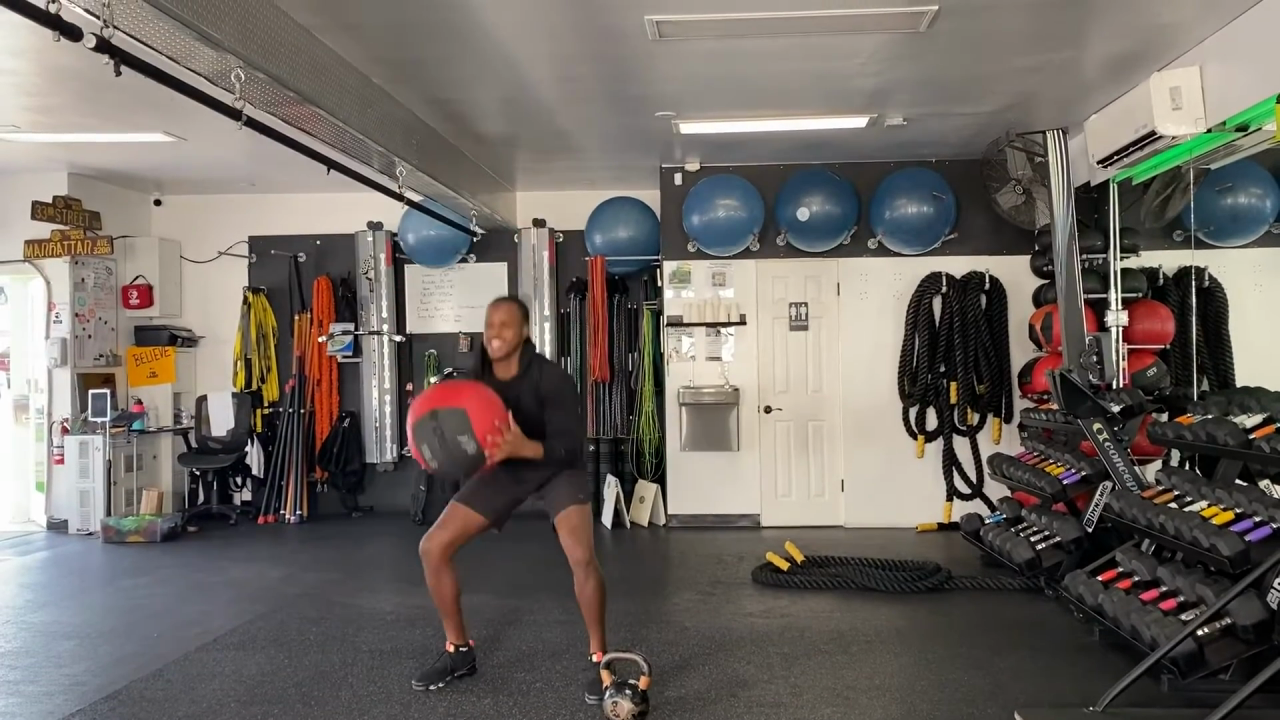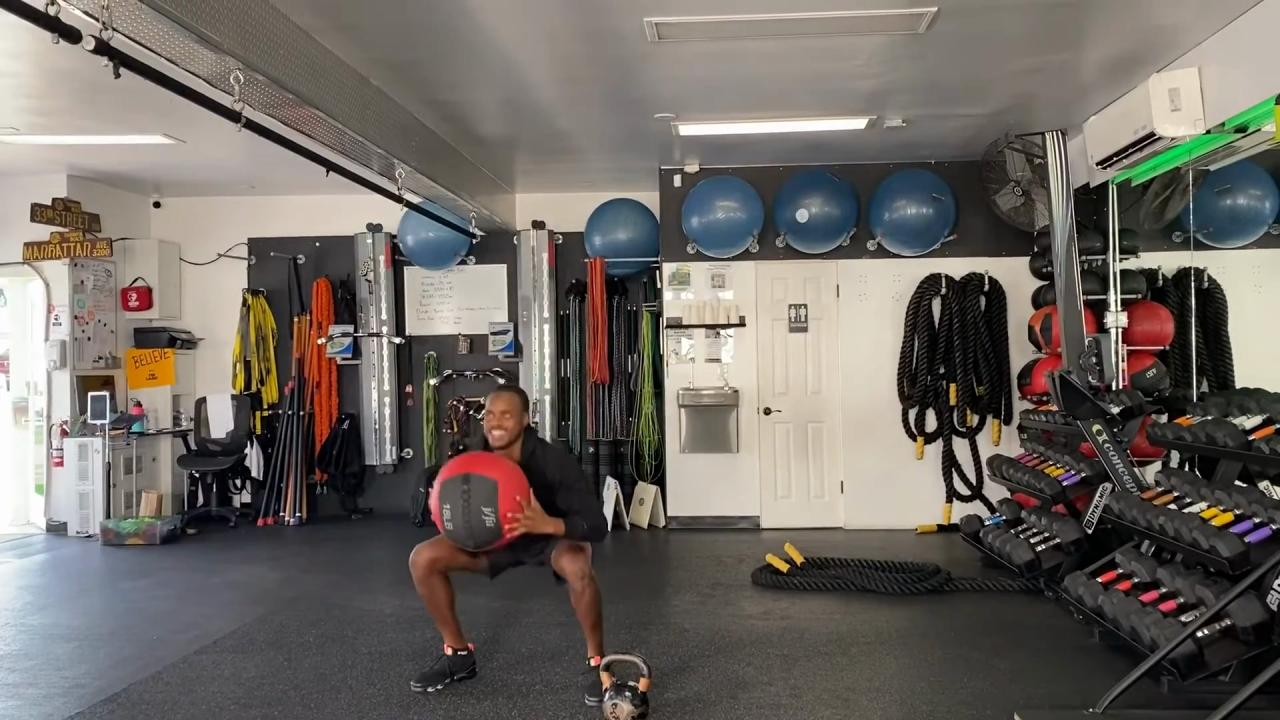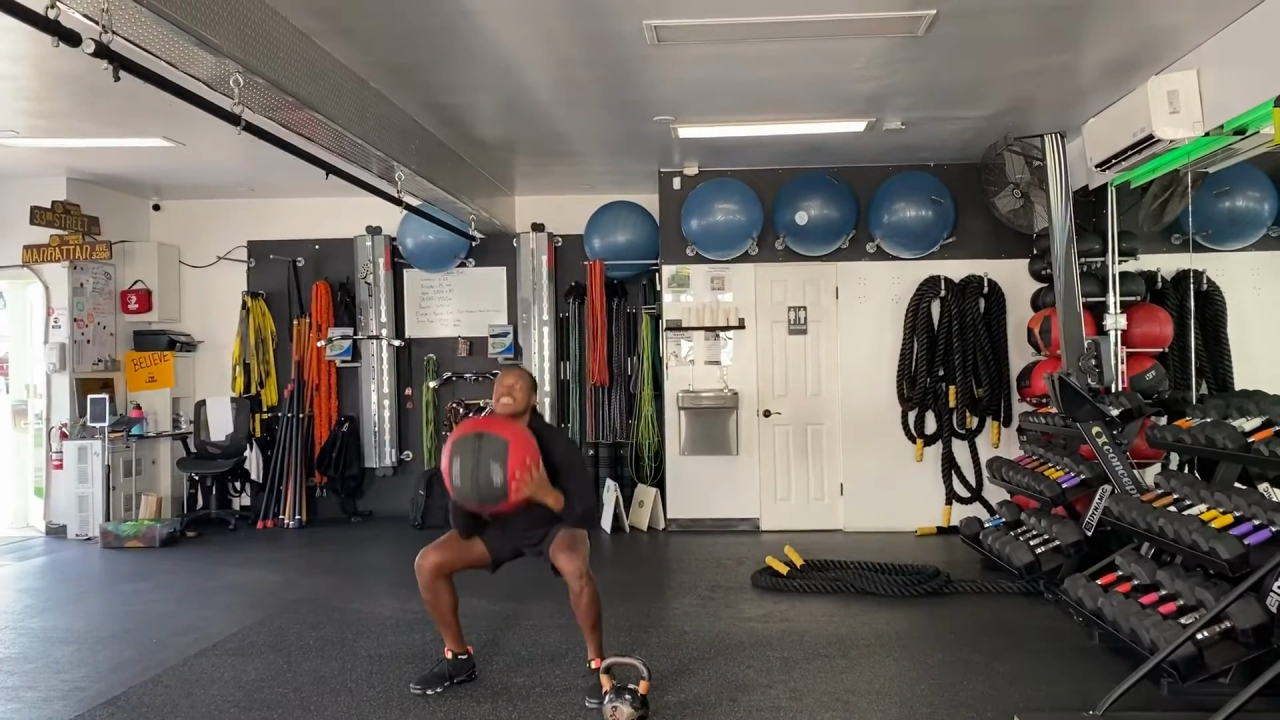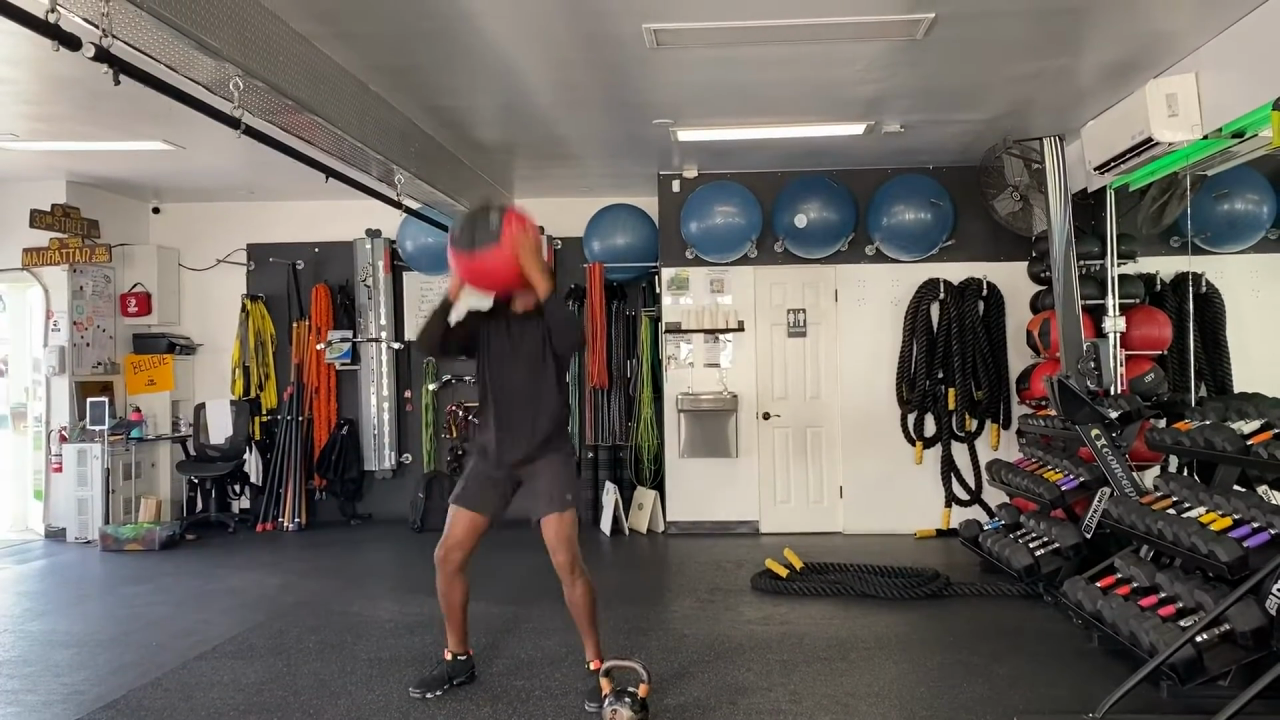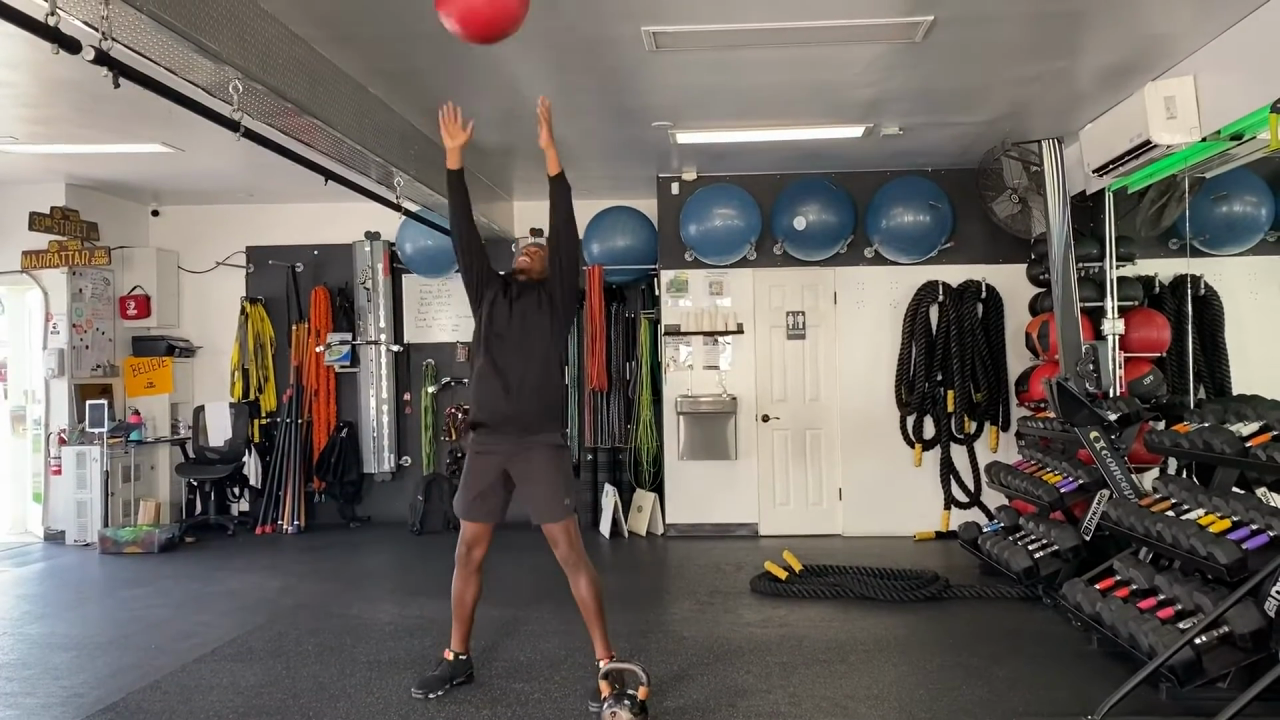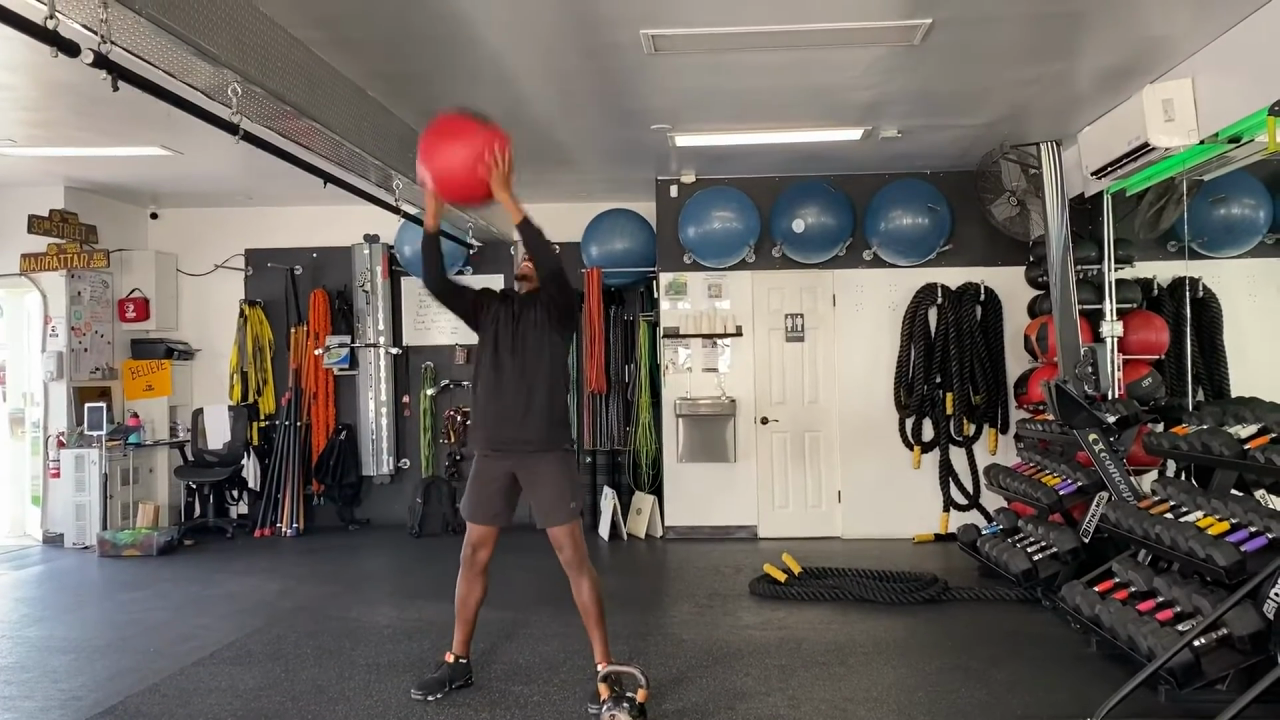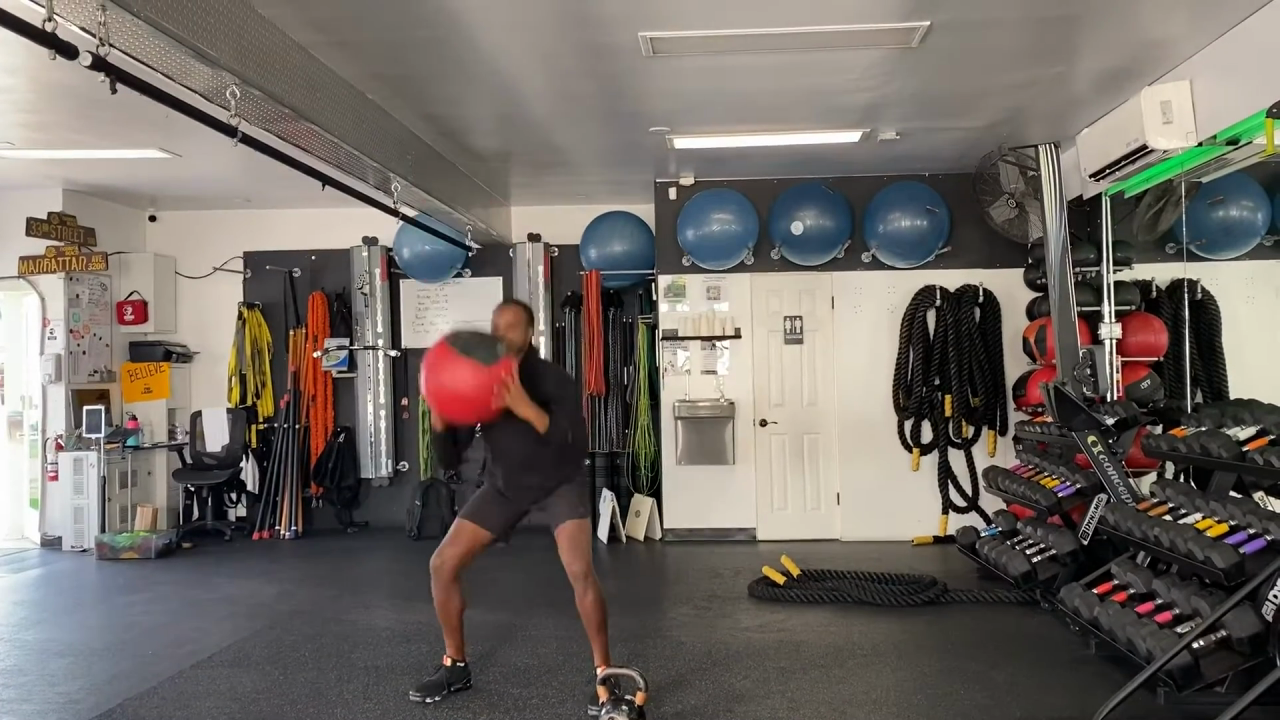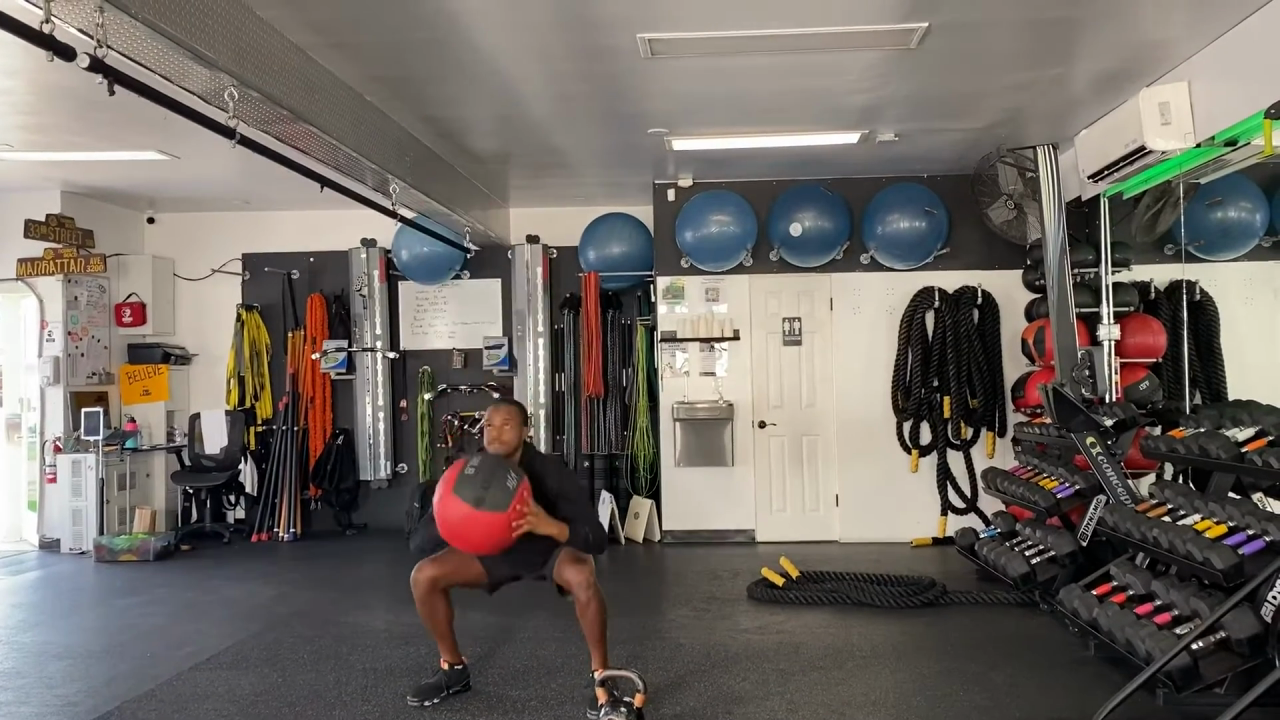
dt=0.3s
person 1, frame 1
left shoulder: (549, 378)
right shoulder: (474, 382)
left elbow: (571, 447)
left wrist: (525, 449)
left hip: (557, 472)
right hip: (501, 473)
left knee: (581, 558)
right knee: (434, 548)
left ankle: (599, 658)
right ankle: (458, 649)
person 1, frame 2
left shoulder: (554, 461)
left elbow: (596, 525)
left wrist: (546, 524)
left hip: (556, 533)
left knee: (578, 570)
right knee: (423, 559)
left ankle: (596, 662)
right ankle: (458, 653)
person 1, frame 3
left shoulder: (556, 444)
left elbow: (588, 512)
right elbow: (464, 528)
left wrist: (545, 494)
left hip: (555, 525)
right hip: (503, 525)
left knee: (575, 569)
right knee: (429, 563)
left ankle: (597, 664)
right ankle: (458, 657)
person 1, frame 4
left shoulder: (551, 323)
right shoulder: (483, 324)
left elbow: (573, 336)
right elbow: (430, 345)
left wrist: (537, 272)
right wrist: (453, 290)
left hip: (547, 454)
right hip: (492, 453)
left knee: (566, 562)
right knee: (448, 556)
left ankle: (596, 666)
right ankle: (458, 658)
person 1, frame 5
left shoulder: (557, 298)
right shoulder: (489, 293)
left elbow: (566, 230)
right elbow: (463, 234)
left wrist: (550, 151)
right wrist: (455, 156)
left hip: (539, 441)
right hip: (486, 441)
left knee: (570, 554)
right knee: (469, 553)
left ankle: (606, 664)
right ankle: (457, 658)
person 1, frame 6
left shoulder: (558, 306)
right shoulder: (491, 308)
left elbow: (552, 265)
right elbow: (437, 283)
left wrist: (508, 199)
right wrist: (433, 210)
left hip: (547, 449)
right hip: (493, 450)
left knee: (573, 559)
right knee: (473, 557)
left ankle: (604, 669)
right ankle: (458, 661)
person 1, frame 7
left shoulder: (554, 379)
left elbow: (576, 446)
right elbow: (444, 450)
left wrist: (525, 407)
right wrist: (439, 416)
left hip: (560, 483)
right hip: (504, 486)
left knee: (579, 572)
right knee: (443, 565)
left ankle: (604, 674)
right ankle: (455, 665)
person 1, frame 8
left shoulder: (552, 474)
left elbow: (595, 538)
left wrist: (548, 526)
left hip: (554, 547)
right hip: (499, 551)
left knee: (581, 580)
right knee: (424, 576)
right ankle: (452, 668)
